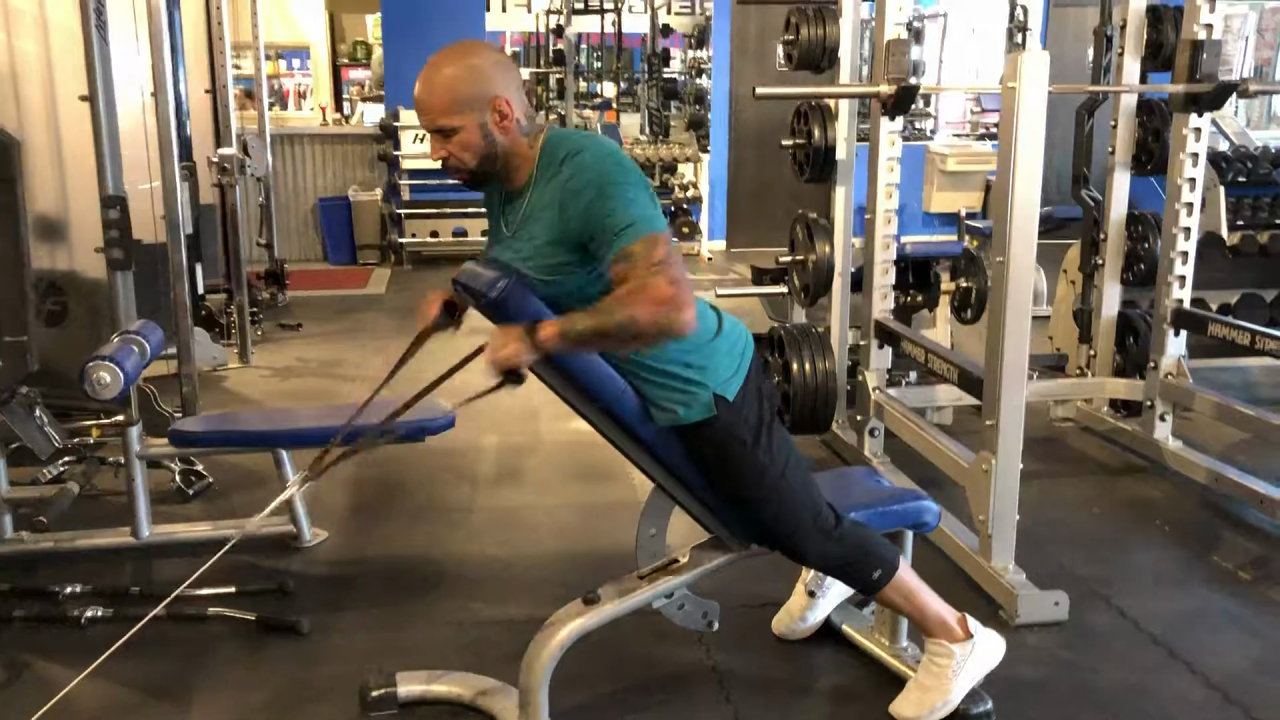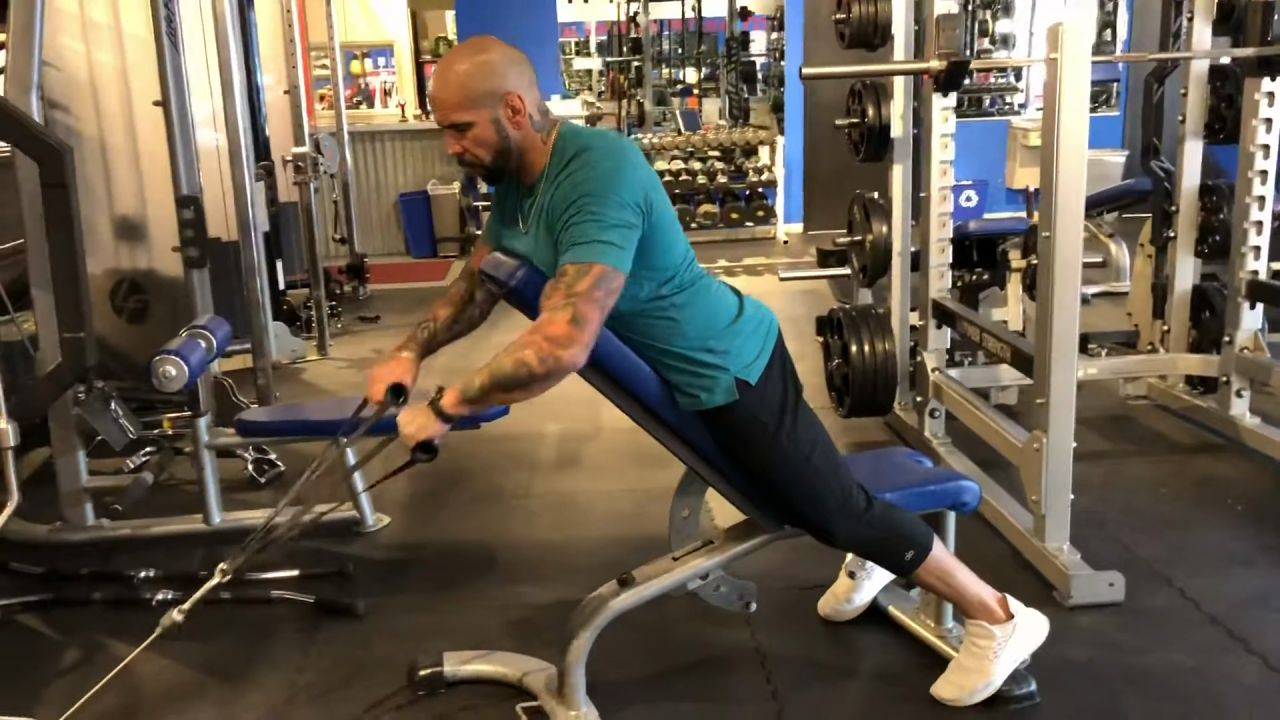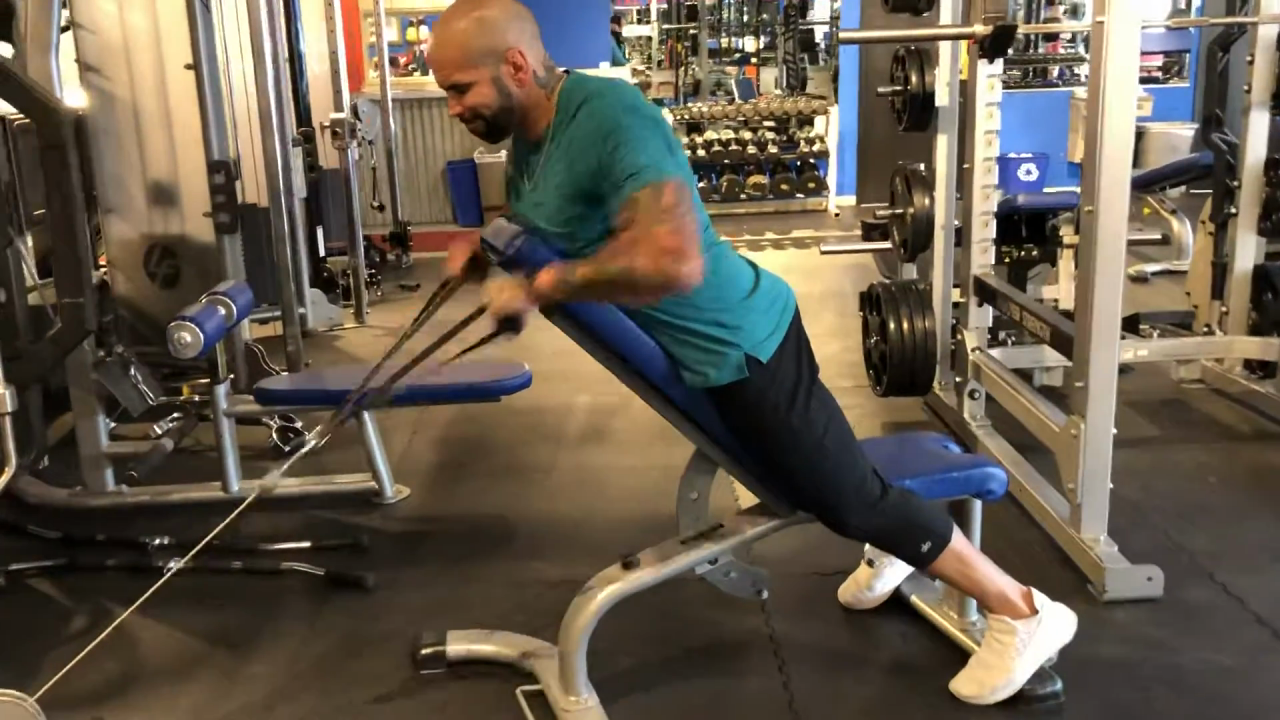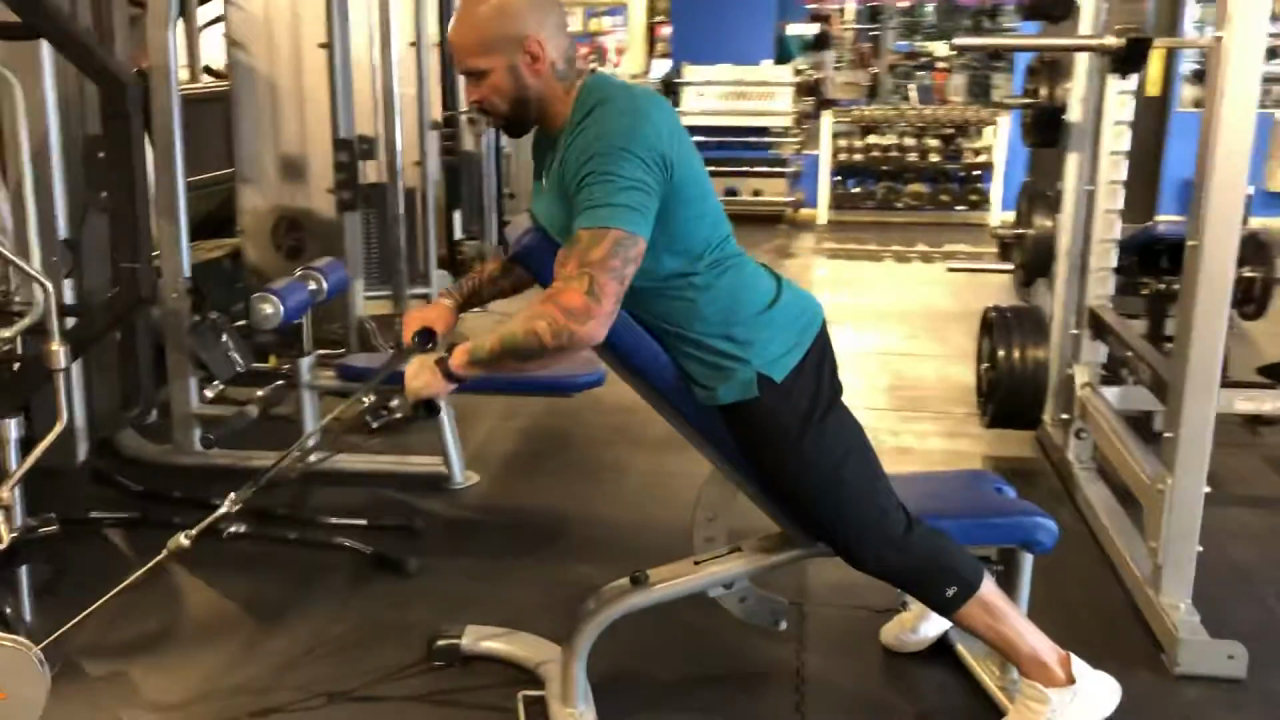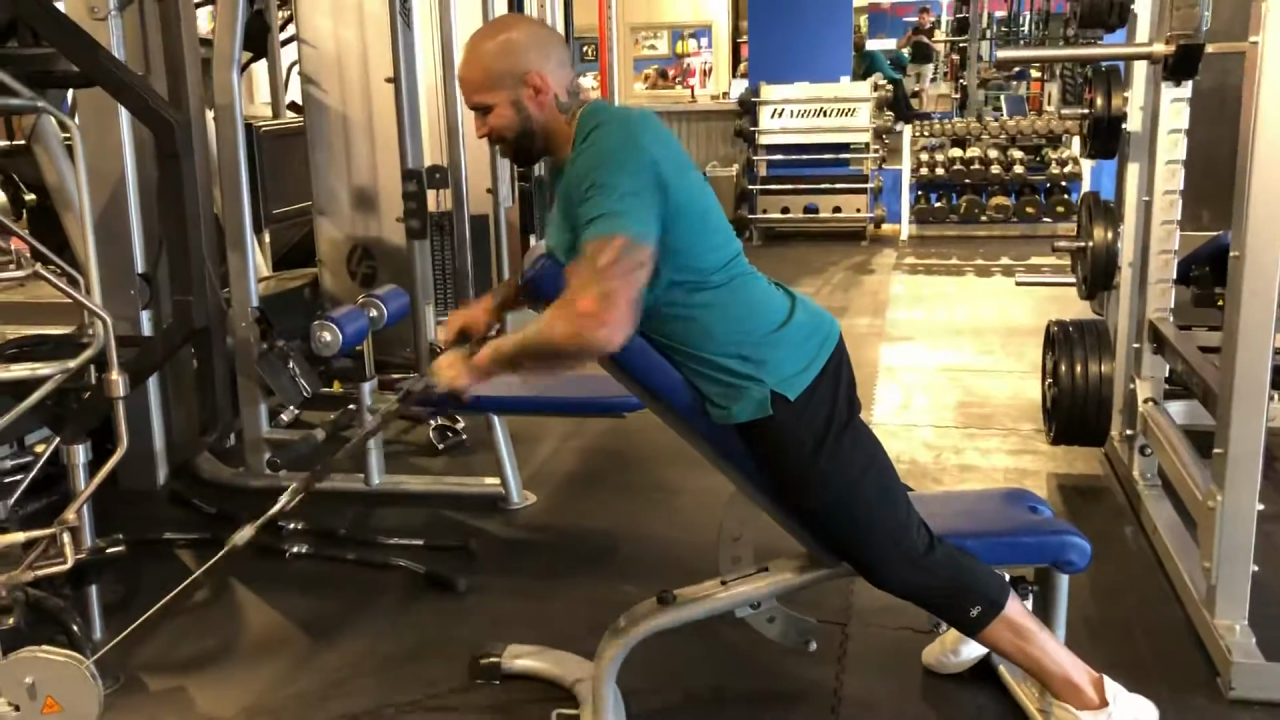
dt=1s
person 1, frame 1
left shoulder: (586, 172)
right shoulder: (505, 179)
left elbow: (672, 310)
left wrist: (541, 336)
right wrist: (464, 288)
left hip: (699, 385)
right hip: (652, 388)
left knee: (803, 525)
left ankle: (959, 638)
right ankle: (825, 576)
person 1, frame 2
left shoulder: (598, 176)
right shoulder: (515, 179)
left elbow: (563, 343)
right elbow: (479, 282)
left wrist: (444, 407)
right wrist: (411, 351)
left hip: (726, 370)
right hip: (684, 369)
left knee: (833, 506)
right knee: (797, 491)
left ankle: (999, 618)
right ankle: (869, 560)
person 1, frame 3
left shoulder: (605, 117)
right shoulder: (532, 134)
left elbow: (677, 262)
right elbow: (553, 223)
left wrist: (537, 286)
right wrist: (488, 246)
left hip: (736, 343)
right hip: (701, 343)
left knee: (848, 496)
left ankle: (1025, 613)
right ankle: (890, 549)
person 1, frame 4
left shoulder: (614, 135)
right shoulder: (562, 130)
left elbow: (581, 315)
left wrist: (455, 367)
right wrist: (455, 298)
left hip: (760, 363)
right hip: (750, 347)
left knee: (872, 532)
right ankle: (938, 593)
person 1, frame 5
left shoulder: (609, 151)
right shoulder: (582, 150)
left elbow: (599, 325)
right elbow: (586, 279)
left wrist: (481, 363)
right wrist: (493, 305)
left hip: (776, 383)
right hip: (778, 364)
left knee: (899, 555)
right knee: (885, 536)
right ankle: (989, 615)
